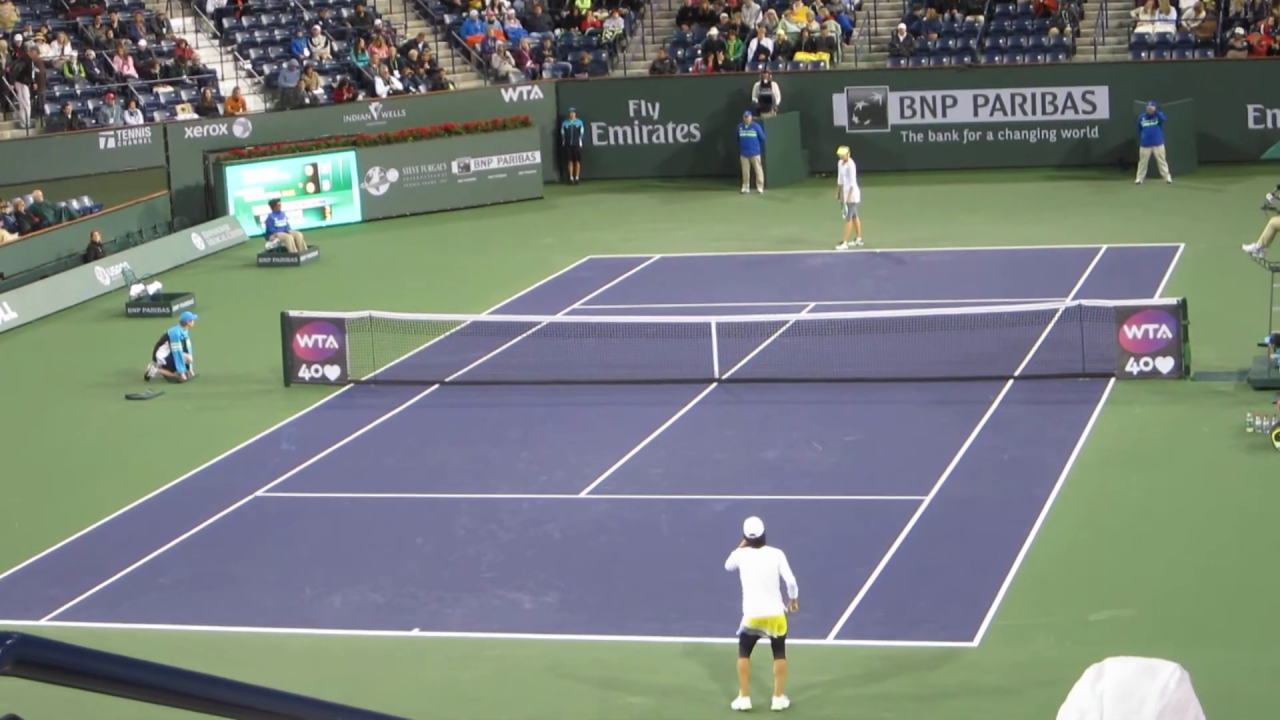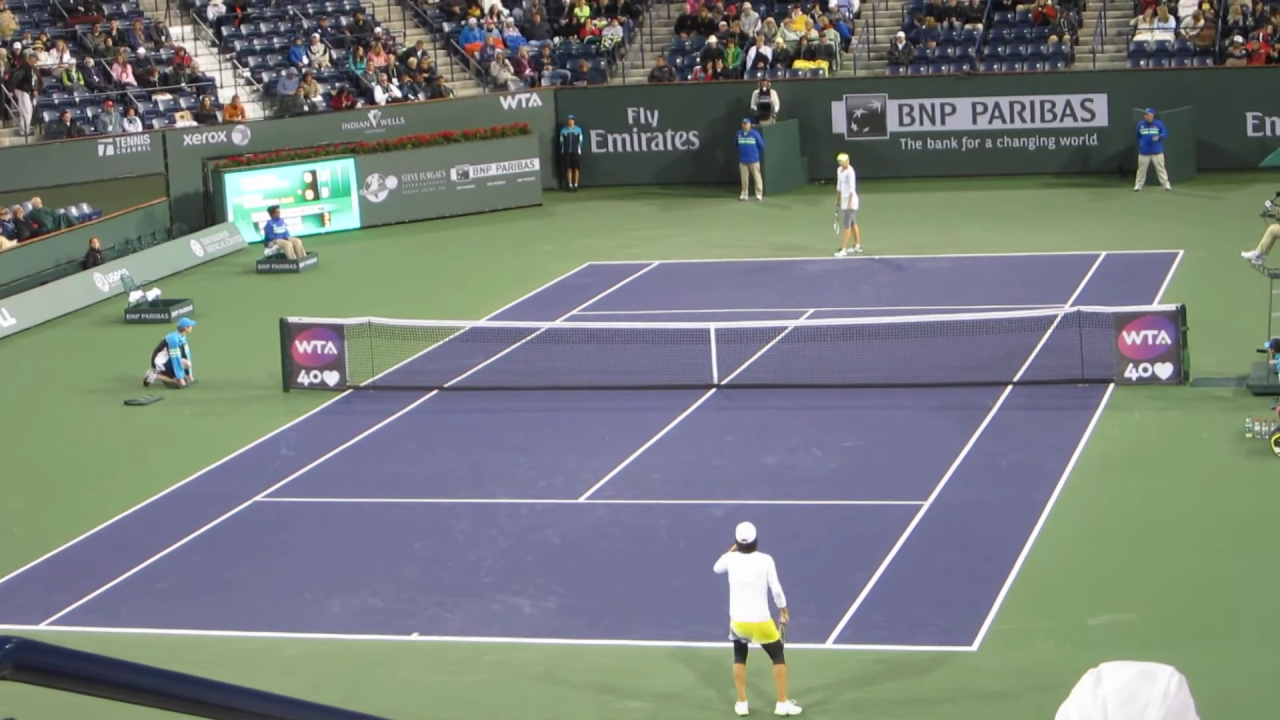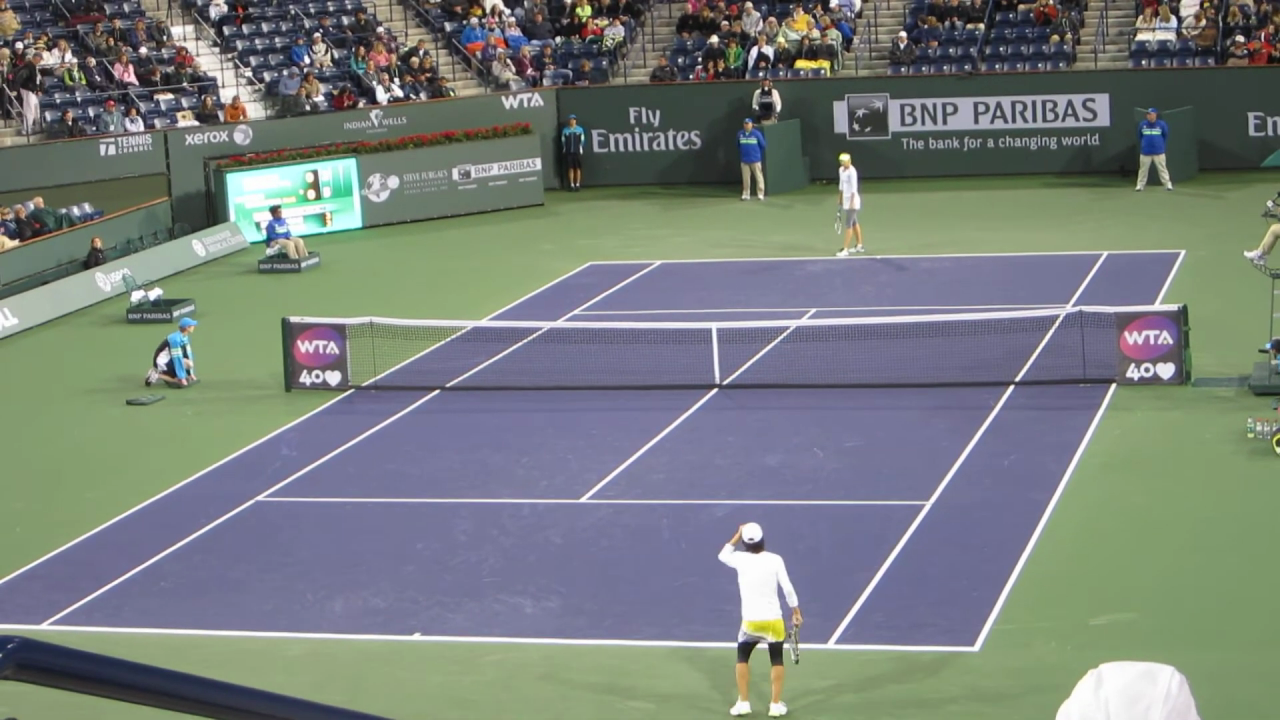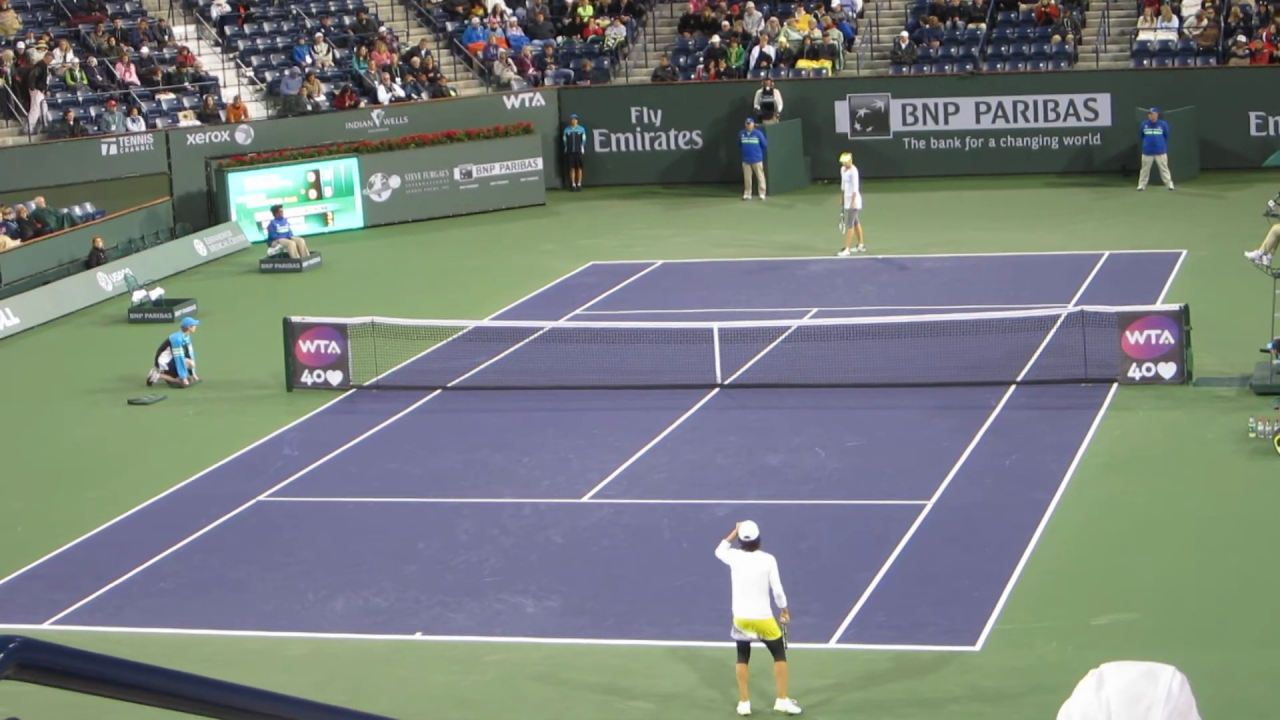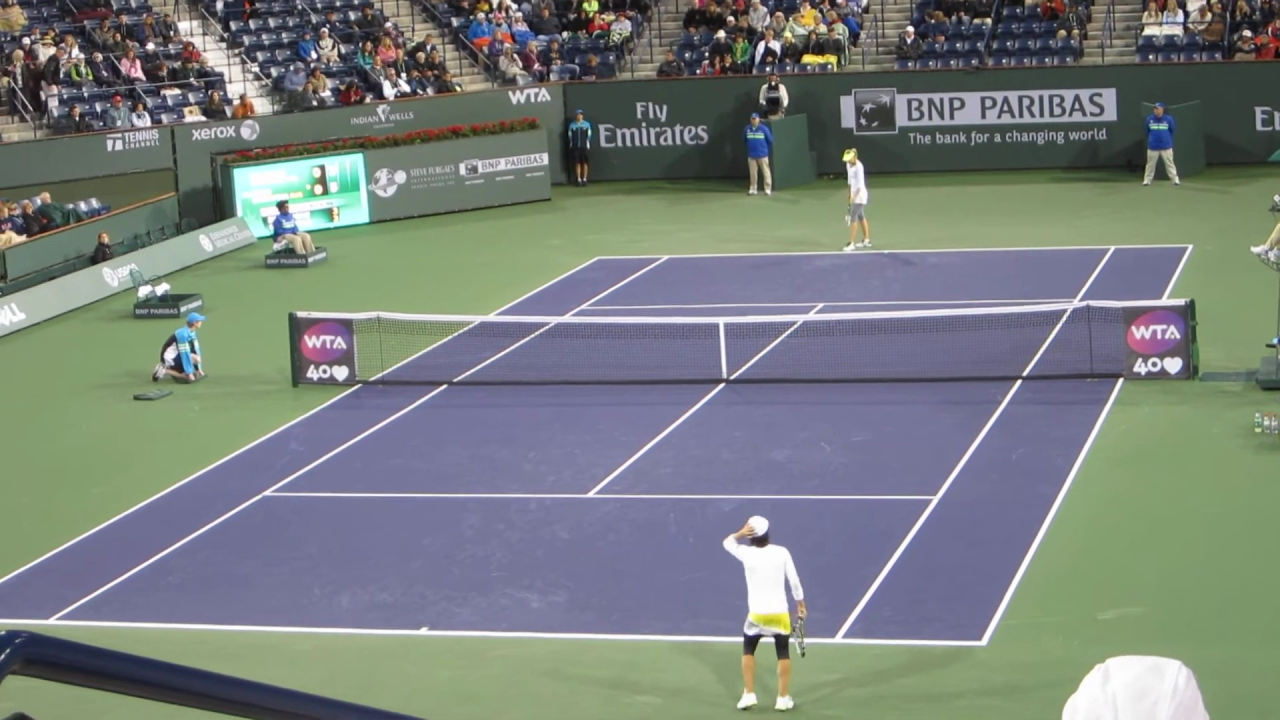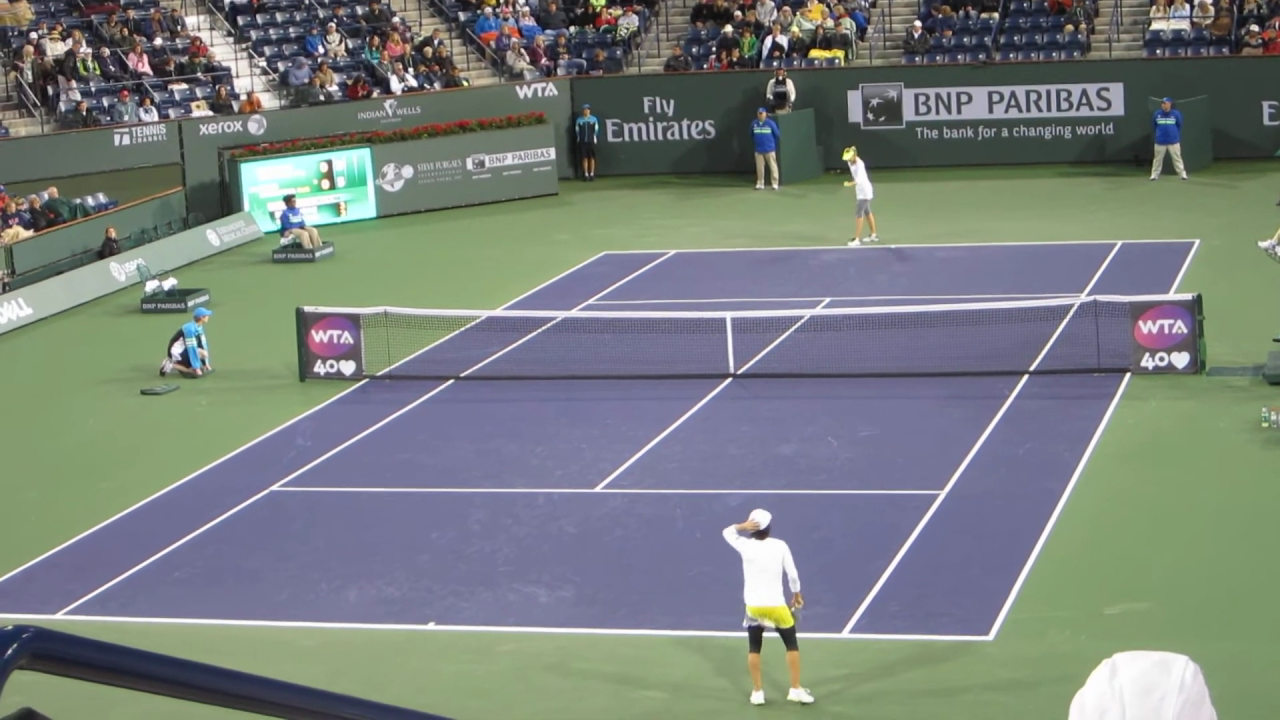
dt=0.4s
person 1, frame 1
left shoulder: (740, 555)
right shoulder: (776, 554)
left elbow: (728, 567)
right elbow: (791, 581)
left wrist: (742, 545)
right wrist: (793, 600)
left hip: (751, 616)
right hip: (775, 615)
left knee: (743, 653)
right knee: (779, 653)
left ankle: (743, 697)
right ankle: (778, 697)
person 1, frame 2
left shoulder: (731, 559)
right shoulder: (766, 560)
left elbow: (717, 568)
right elbow: (776, 589)
left wrist: (734, 548)
right wrist: (784, 611)
left hip: (739, 621)
right hip: (761, 621)
left knee: (739, 658)
right knee: (778, 658)
left ankle: (741, 702)
right ankle: (783, 703)
person 1, frame 3
left shoulder: (740, 559)
right shoulder: (775, 560)
left elbow: (722, 555)
right elbow: (788, 589)
left wrist: (738, 536)
right wrist: (796, 612)
left hip: (751, 620)
right hip: (773, 620)
left knee: (742, 658)
right knee: (777, 659)
left ankle: (742, 702)
right ankle: (776, 704)
person 1, frame 4
left shoulder: (734, 557)
right shoulder: (768, 560)
left elbow: (719, 551)
right elbow: (778, 590)
left wrist: (735, 533)
right wrist: (785, 612)
left hip: (741, 618)
right hip: (763, 619)
left knee: (742, 657)
right knee: (779, 655)
left ankle: (744, 703)
right ankle: (783, 700)
person 1, frame 5
left shoulder: (746, 554)
right shoulder: (782, 553)
left elbow: (727, 542)
right elbow: (795, 582)
left wrist: (741, 533)
right wrist: (801, 605)
left hip: (757, 614)
right hip: (780, 613)
left knee: (748, 651)
right knee: (782, 654)
left ankle: (749, 694)
right ankle: (783, 698)
person 1, frame 6
left shoulder: (745, 546)
right shoulder: (781, 546)
left elbow: (727, 532)
right elbow: (793, 575)
left wrist: (744, 526)
right wrist: (797, 596)
left hip: (754, 606)
right hip: (776, 606)
left knee: (754, 648)
right knee: (791, 645)
left ankle: (758, 692)
right ankle: (796, 689)
